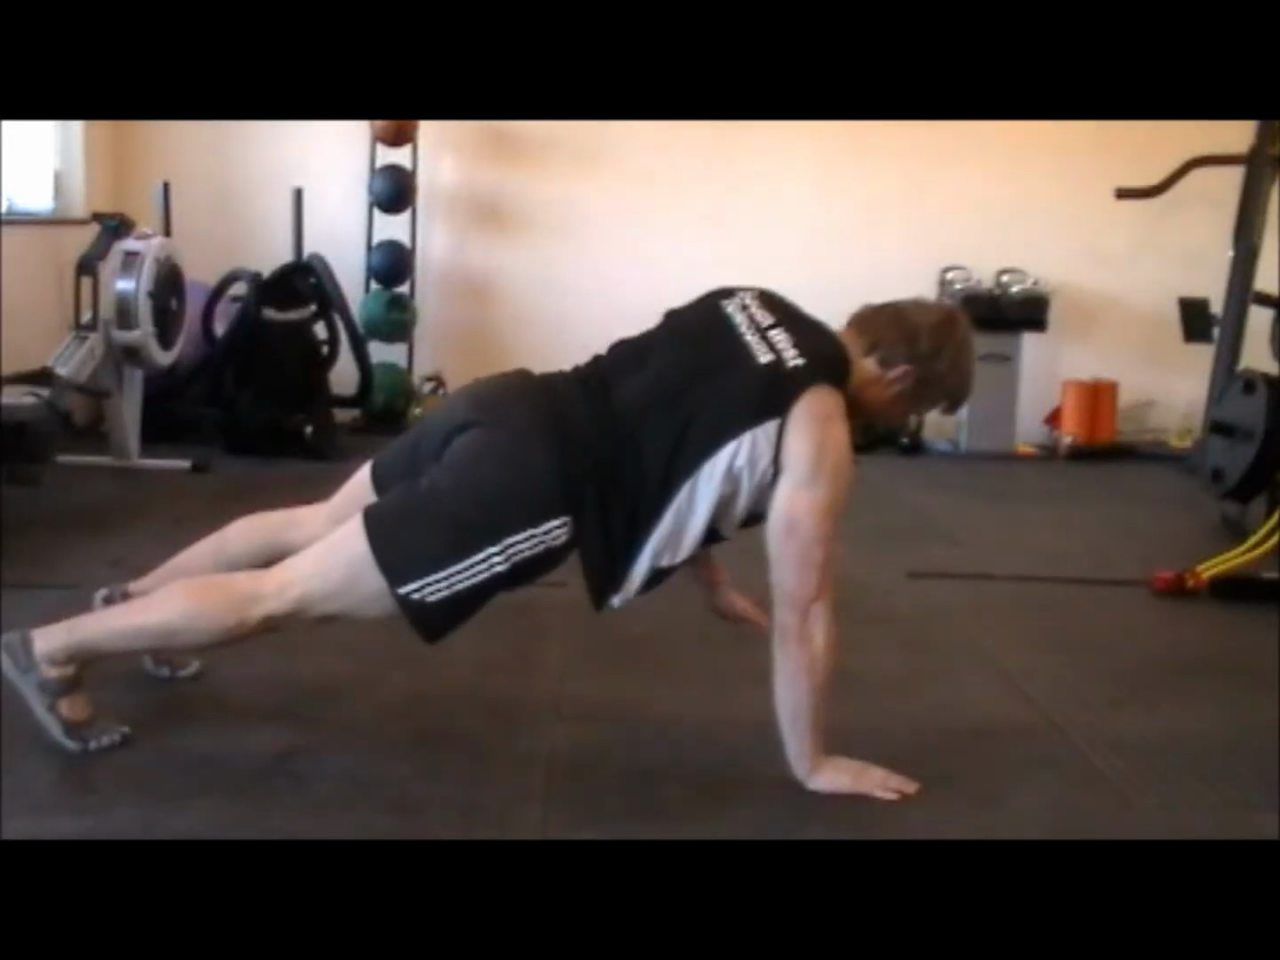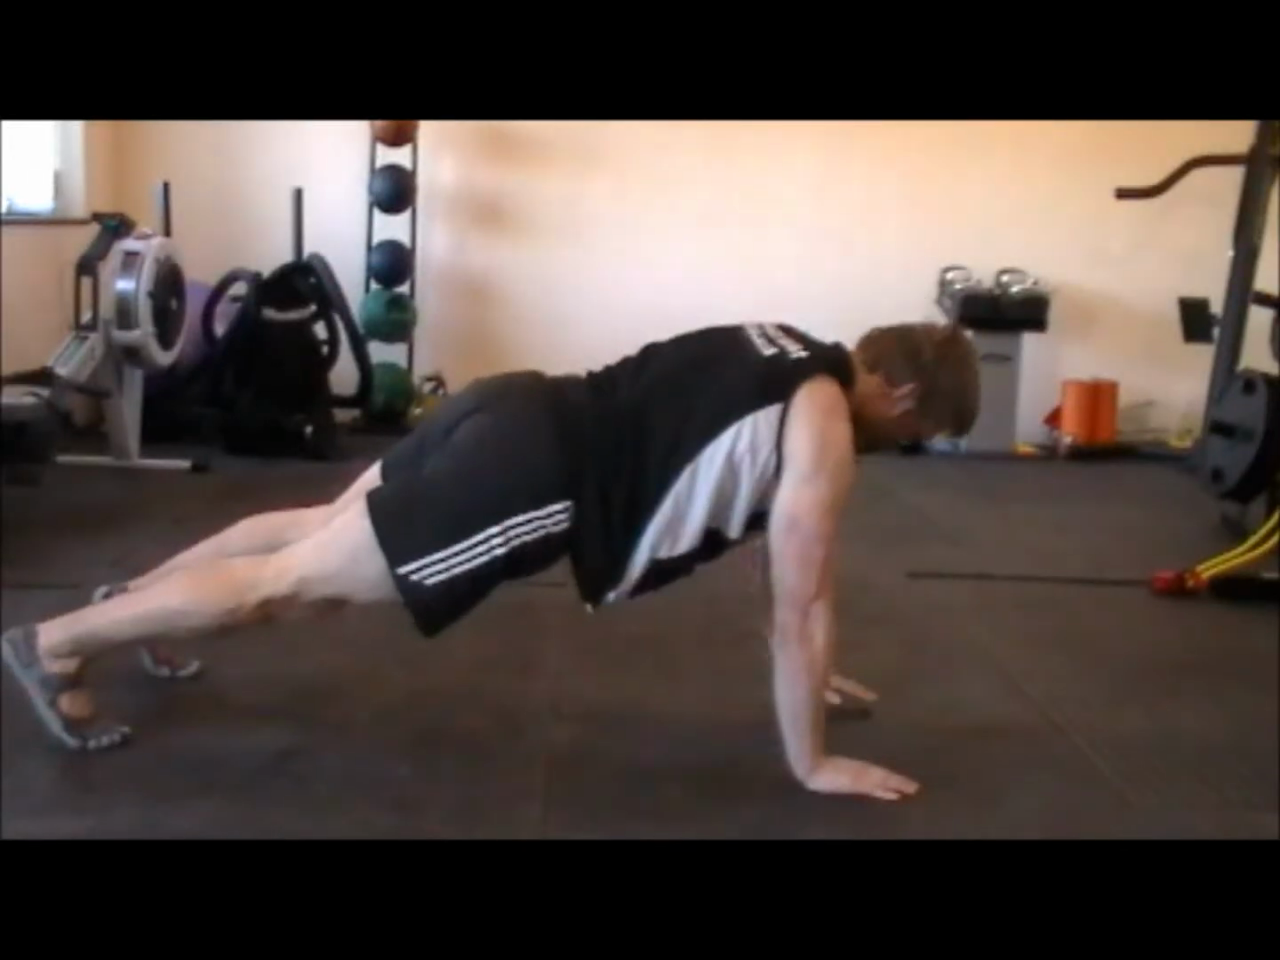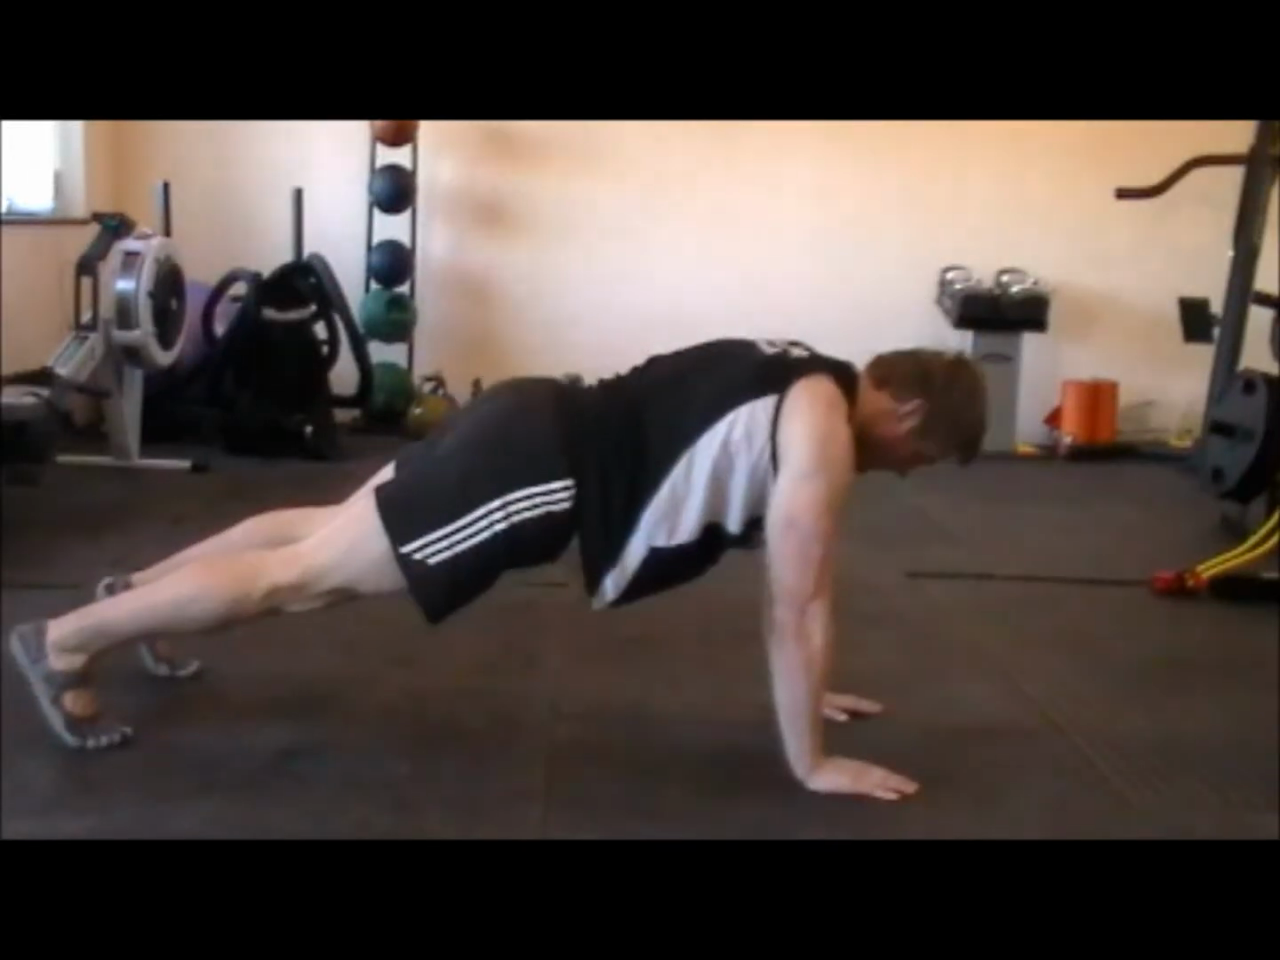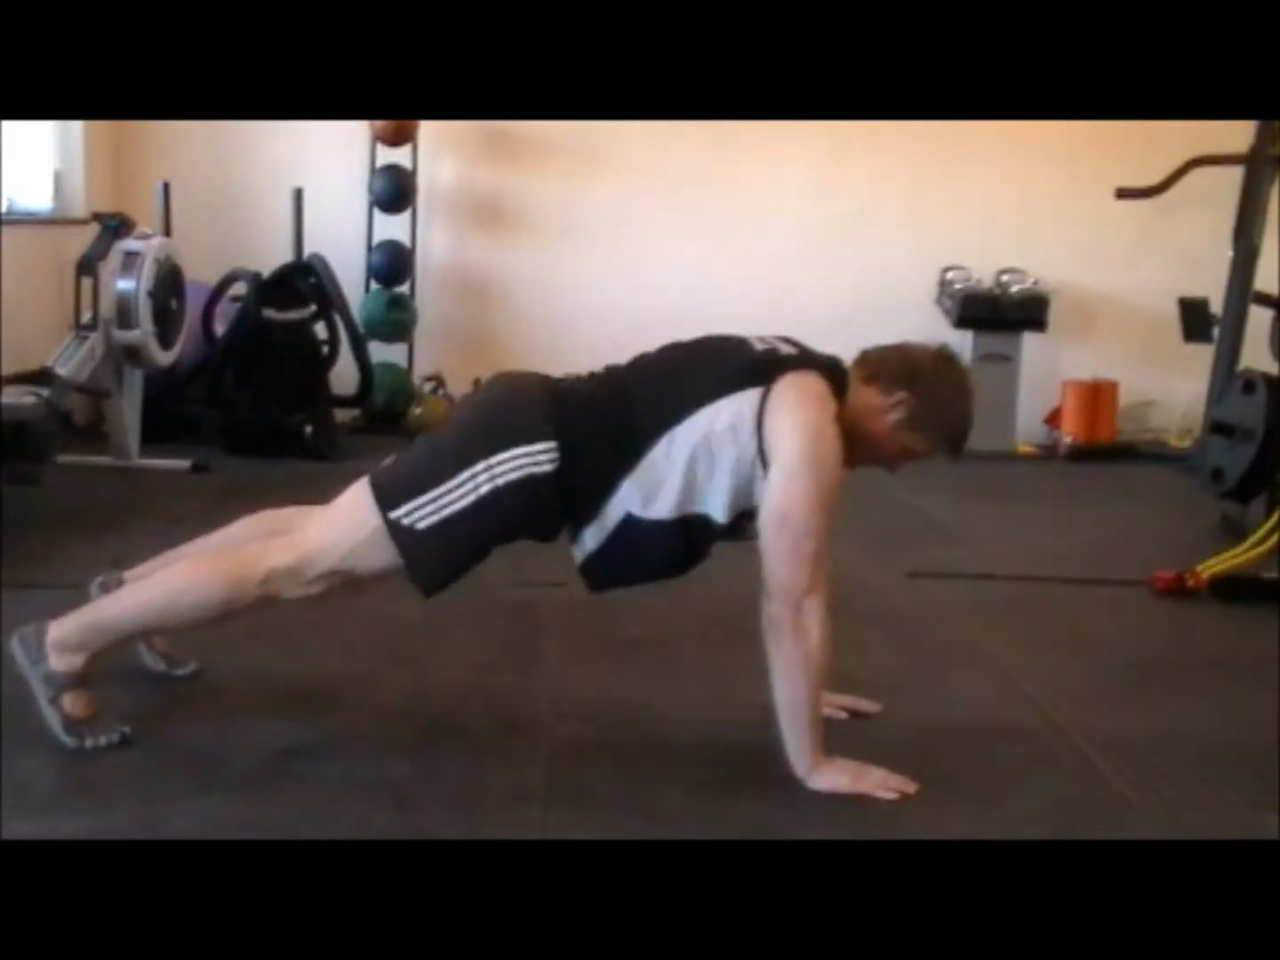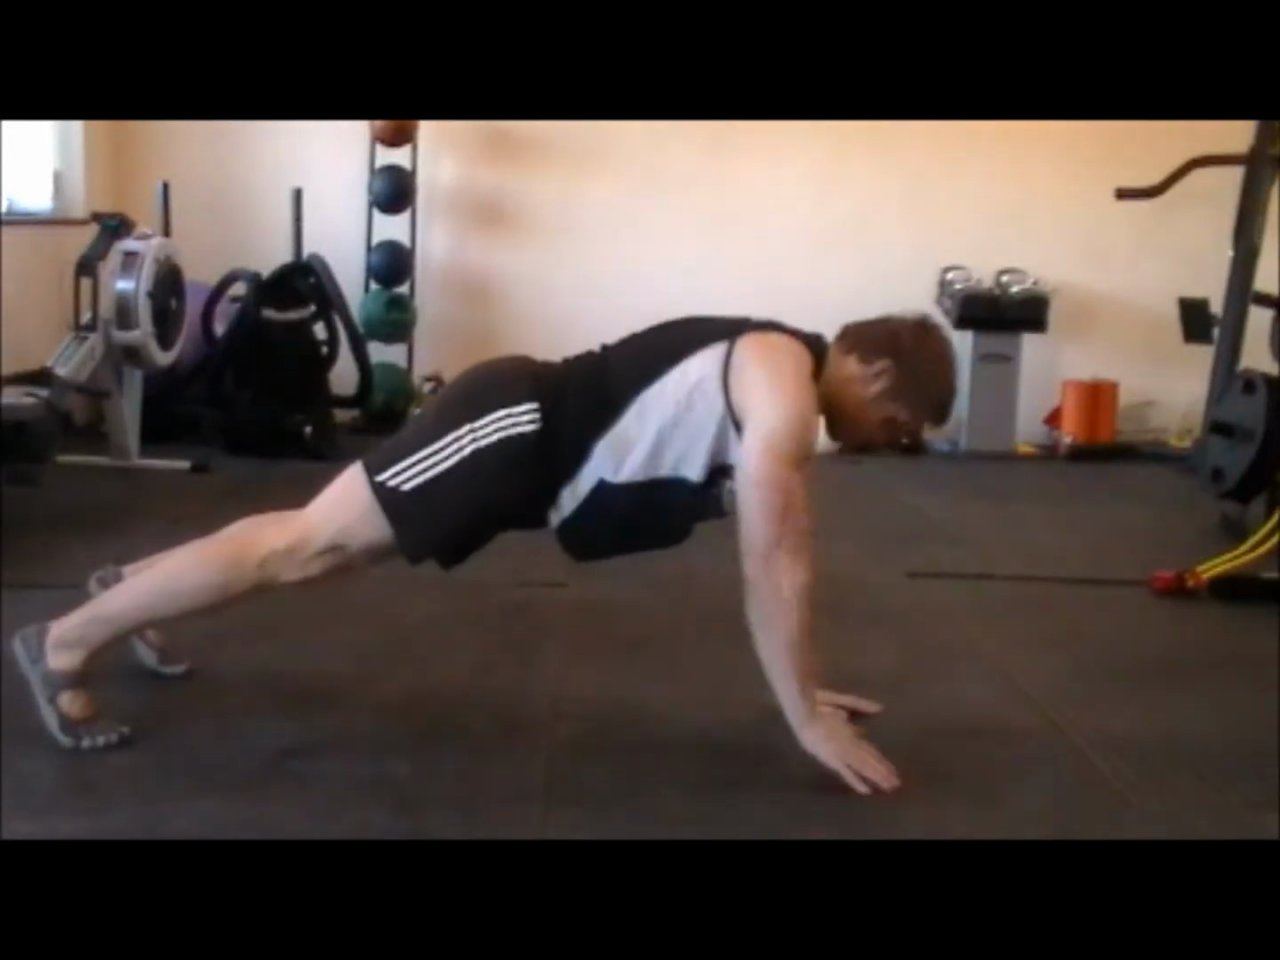
dt=0.2s
person 1, frame 1
left shoulder: (757, 302)
right shoulder: (821, 427)
right elbow: (803, 611)
left wrist: (708, 573)
right wrist: (812, 763)
left hip: (503, 409)
right hip: (525, 488)
left knee: (314, 525)
right knee: (288, 593)
left ankle: (131, 596)
person 1, frame 2
left shoulder: (789, 359)
right shoulder: (826, 428)
left elbow: (736, 475)
right elbow: (801, 605)
left wrist: (807, 669)
right wrist: (812, 761)
left hip: (513, 412)
right hip: (530, 477)
left knee: (319, 525)
right knee: (291, 582)
left ankle: (132, 594)
person 1, frame 3
left shoulder: (800, 387)
right shoulder: (826, 429)
left elbow: (785, 575)
right elbow: (797, 603)
left wrist: (804, 684)
right wrist: (810, 760)
left hip: (531, 422)
right hip: (536, 468)
left knee: (325, 527)
right knee: (304, 576)
left ankle: (132, 590)
person 1, frame 4
left shoulder: (797, 389)
right shoulder: (812, 426)
left elbow: (789, 578)
right elbow: (792, 601)
left wrist: (804, 685)
right wrist: (812, 759)
left hip: (538, 430)
right hip: (529, 448)
left knee: (322, 526)
right knee: (304, 562)
left ankle: (129, 584)
person 1, frame 5
left shoulder: (788, 398)
right shoulder: (785, 382)
left elbow: (782, 549)
right elbow: (769, 564)
left wrist: (800, 675)
right wrist: (810, 719)
left hip: (535, 452)
right hip: (512, 426)
left knee: (322, 541)
right knee: (302, 547)
left ankle: (126, 586)
right ankle: (63, 643)
